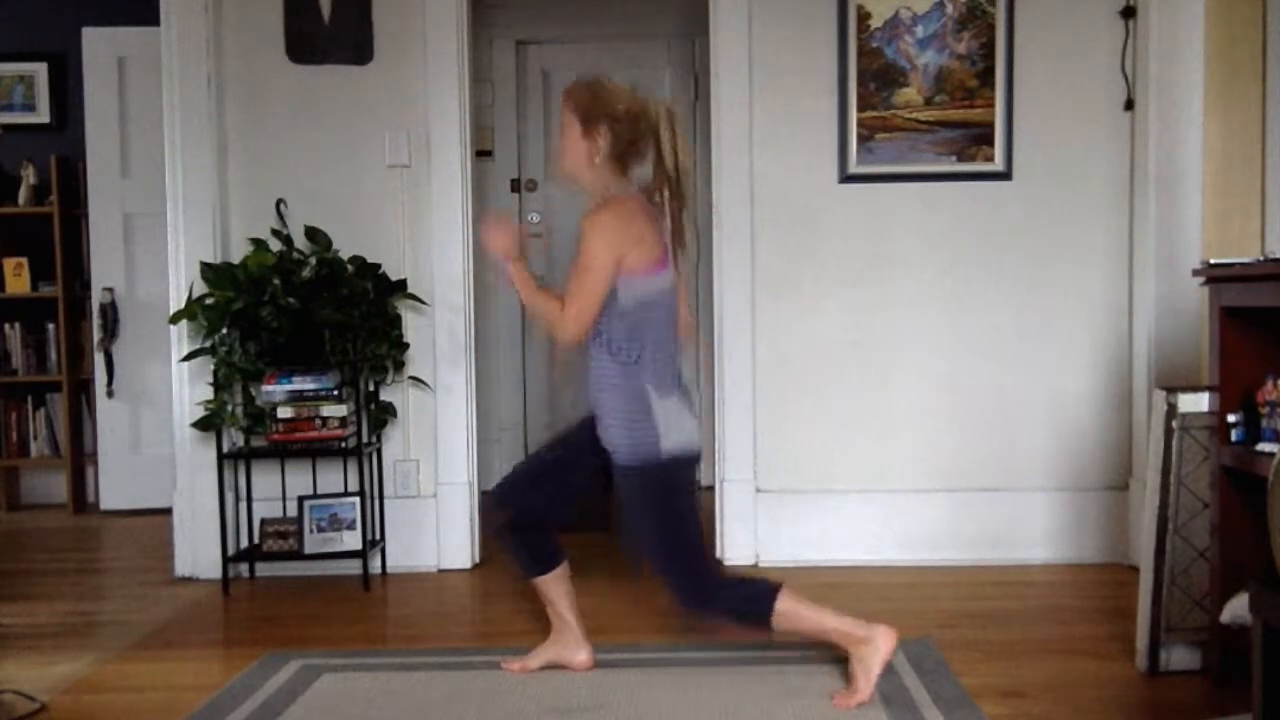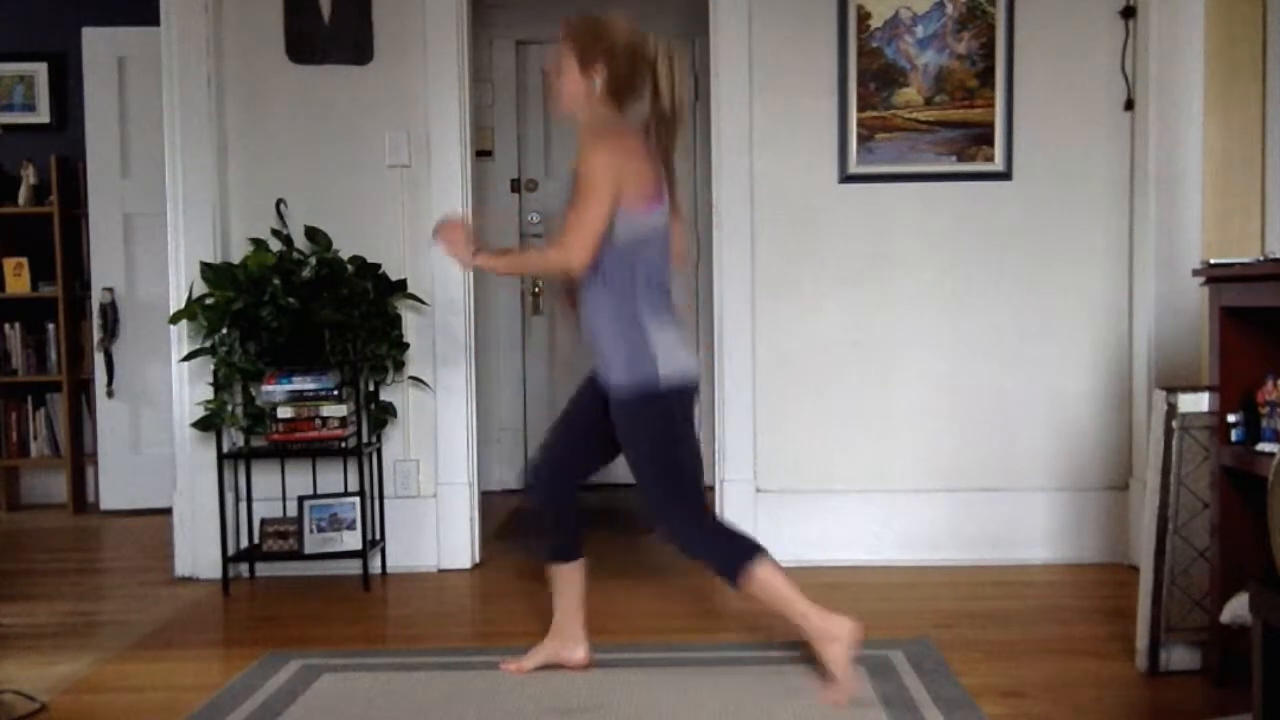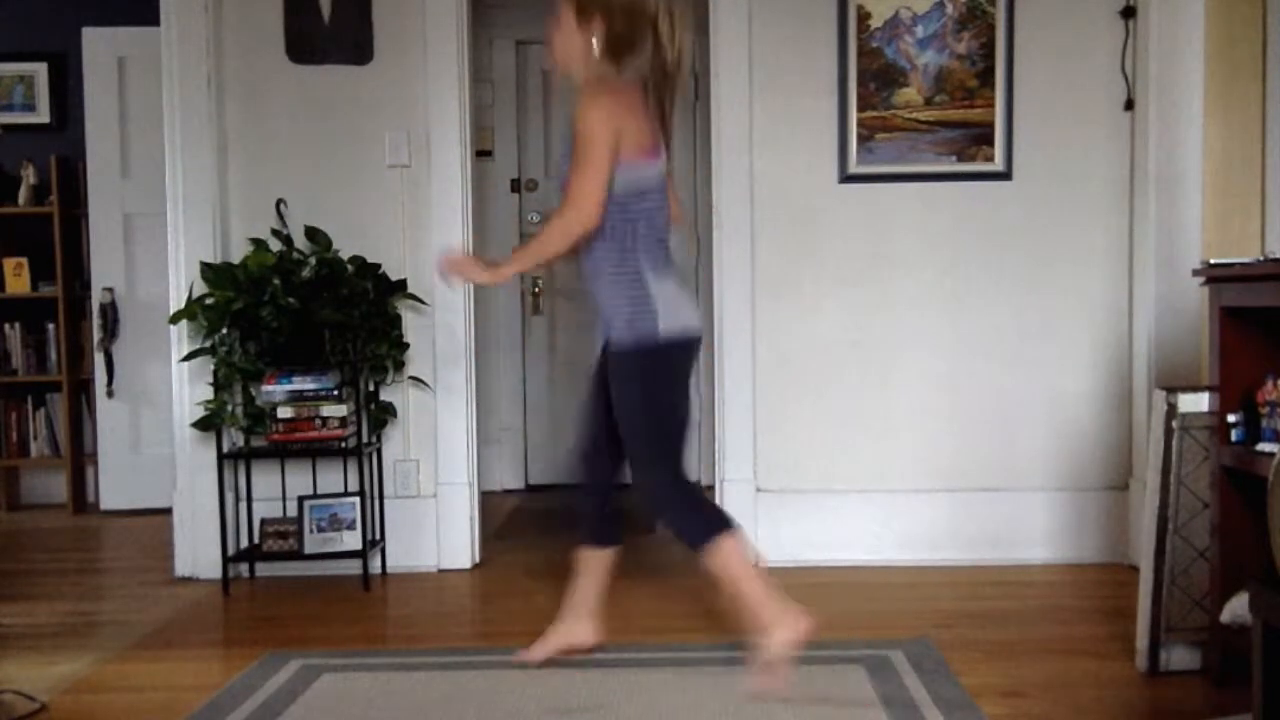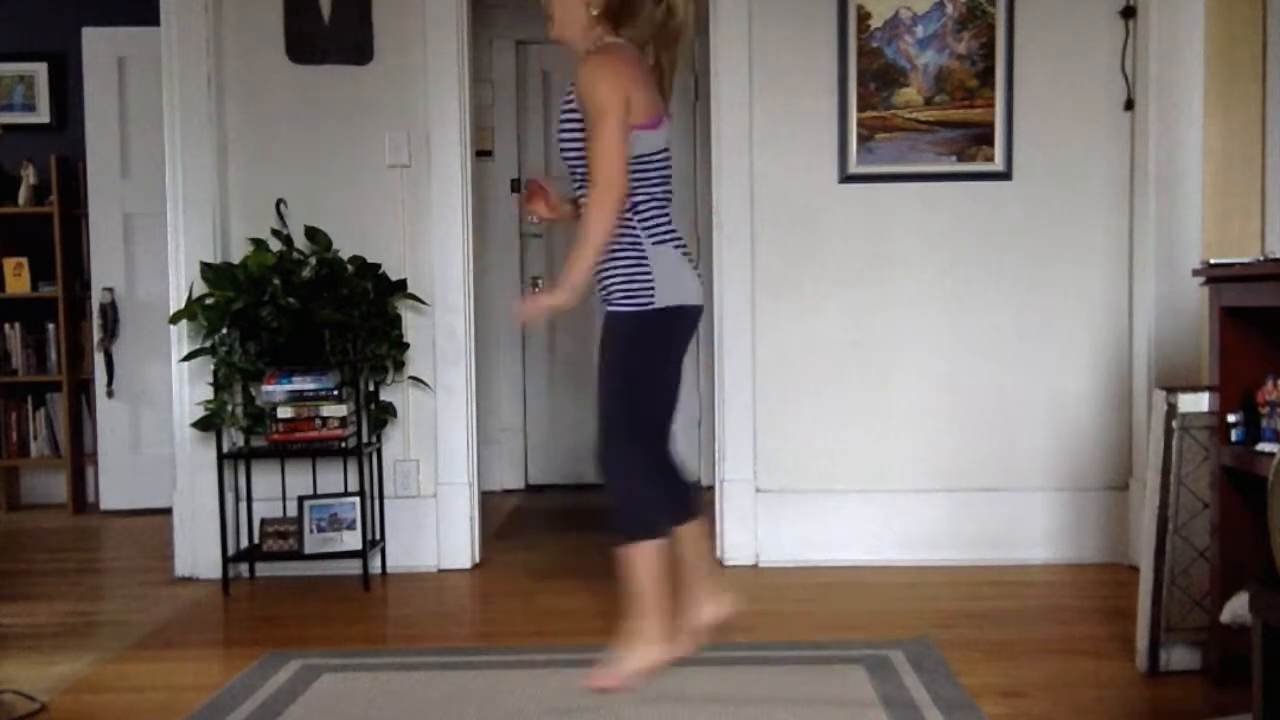
dt=0.1s
person 1, frame 1
left shoulder: (608, 220)
right shoulder: (642, 213)
left elbow: (568, 324)
right elbow: (679, 315)
left wrist: (511, 260)
left hip: (648, 441)
right hip: (623, 430)
left knee: (698, 585)
right knee: (514, 503)
left ankle: (860, 637)
right ankle: (569, 638)
person 1, frame 2
left shoulder: (604, 149)
right shoulder: (639, 147)
left elbow: (573, 254)
right elbow: (673, 249)
left wrist: (483, 257)
left hip: (649, 374)
right hip: (623, 370)
left knee: (686, 521)
right knee: (546, 482)
left ankle: (824, 628)
right ankle: (567, 637)
person 1, frame 3
left shoulder: (602, 102)
right shoulder: (633, 100)
left elbow: (581, 213)
right elbow: (667, 212)
left wrist: (498, 270)
right wrist: (615, 252)
left hip: (648, 331)
right hip: (639, 327)
left knee: (661, 483)
right knee: (598, 471)
left ankle: (773, 615)
right ankle: (581, 617)
person 1, frame 4
left shoulder: (603, 71)
right shoulder: (633, 69)
left elbow: (612, 187)
left wrist: (566, 285)
right wrist: (564, 209)
left hip: (649, 294)
right hip: (656, 291)
left knee: (627, 461)
right knee: (641, 454)
left ankle: (648, 631)
right ankle: (700, 594)
